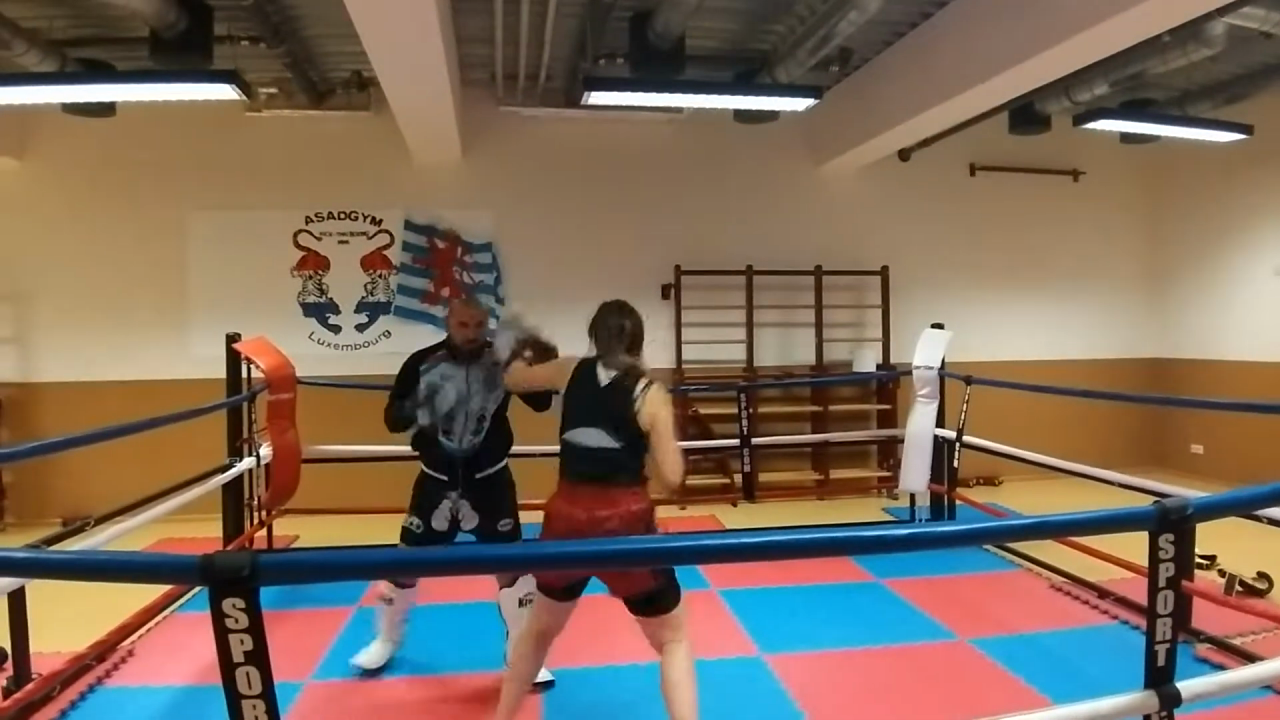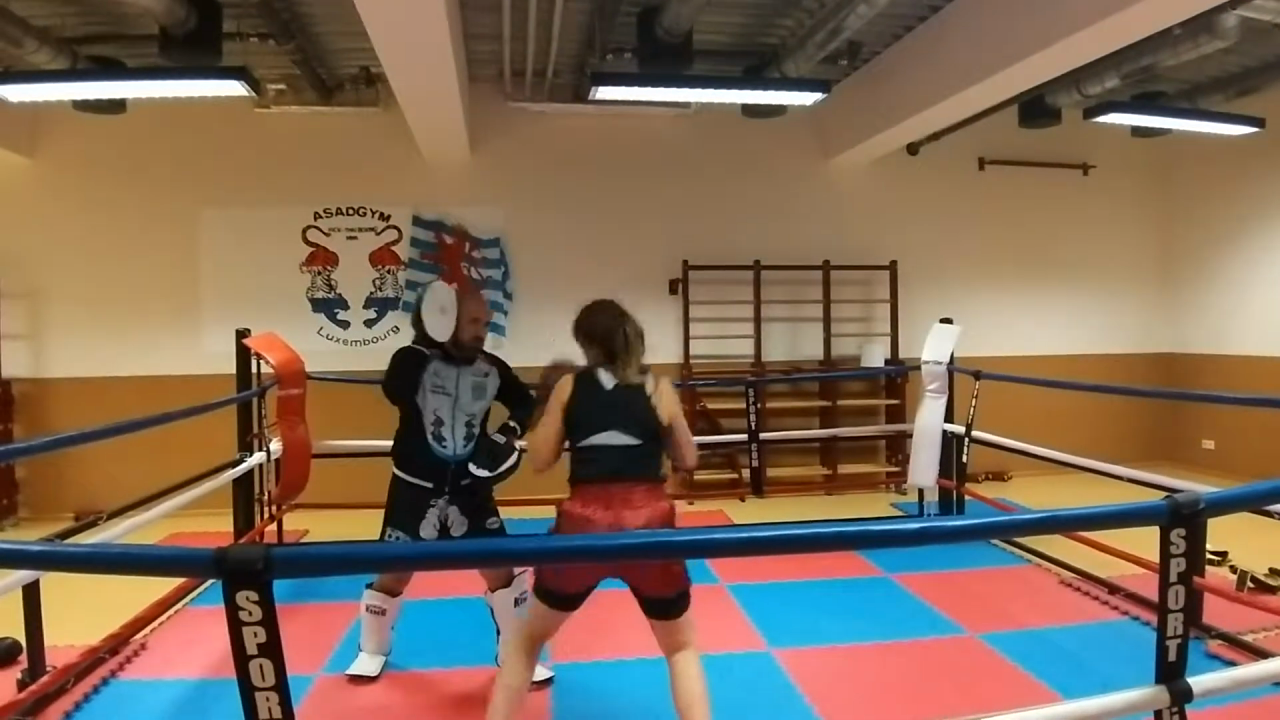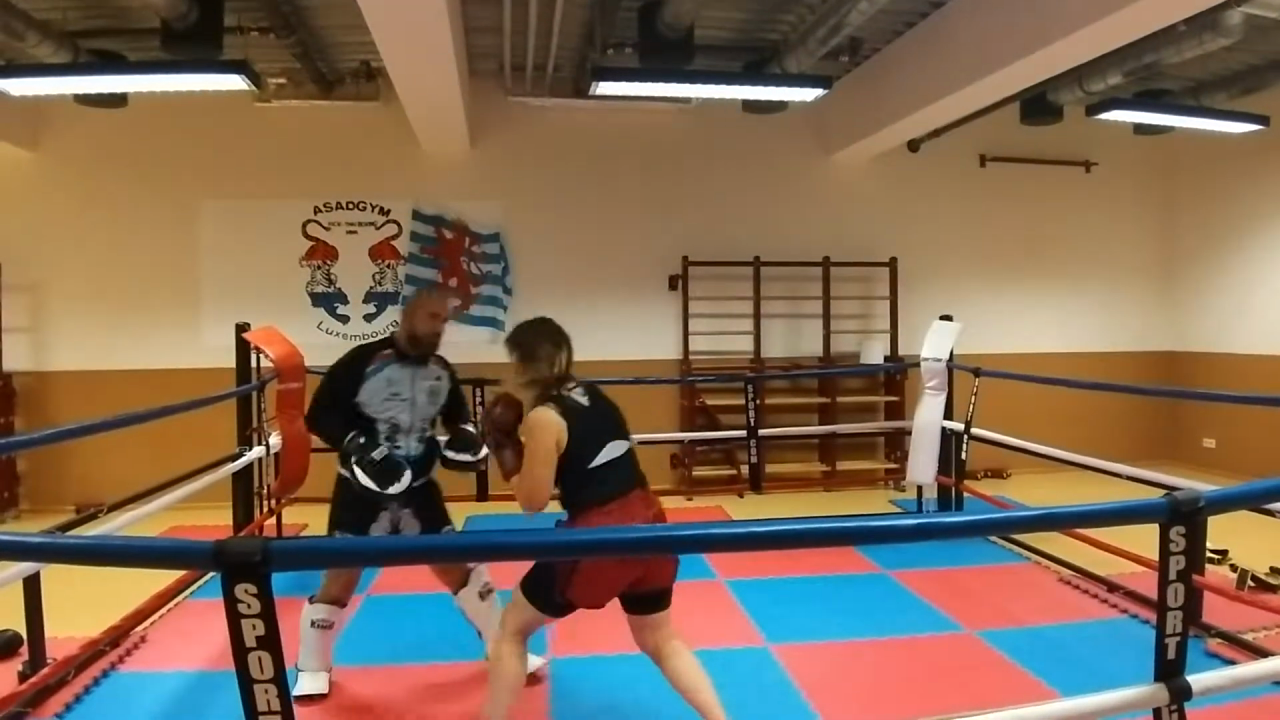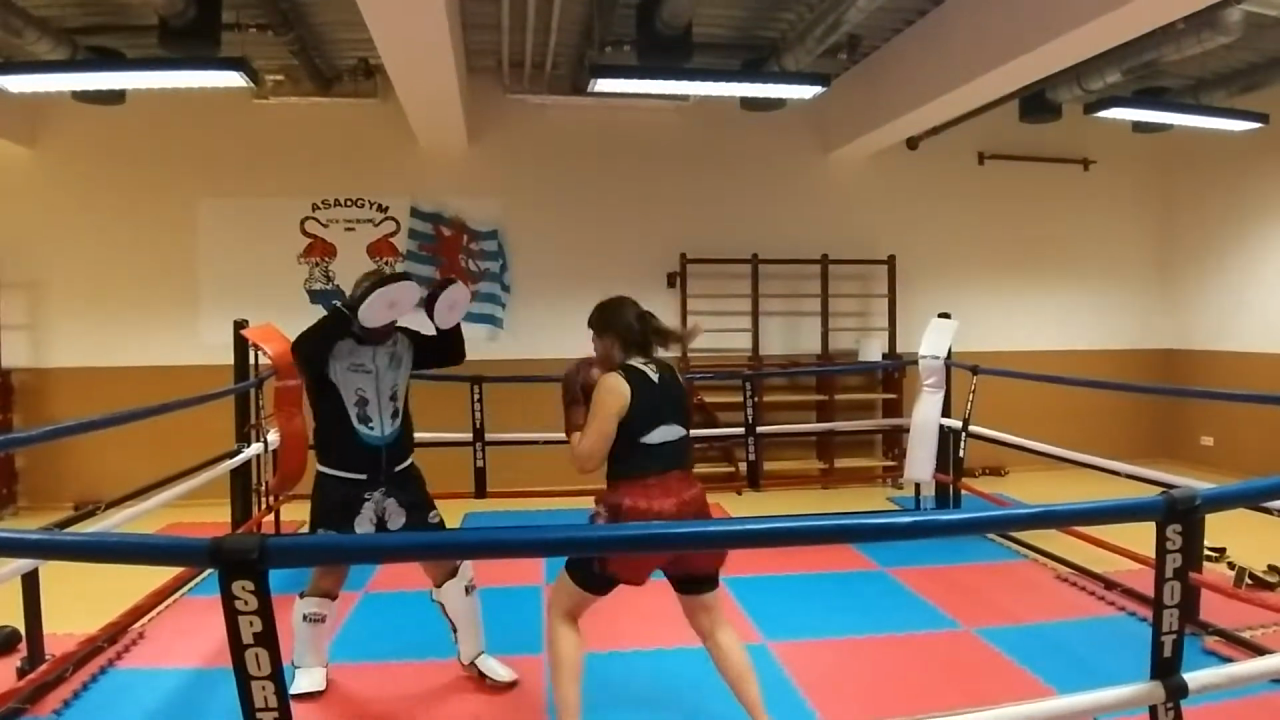
dt=0.5s
person 1, frame 1
left shoulder: (573, 372)
right shoulder: (651, 392)
left elbow: (514, 377)
right elbow: (671, 476)
left wrist: (525, 360)
left hip: (569, 519)
right hip: (626, 522)
left knee: (540, 627)
right knee: (673, 643)
person 1, frame 2
left shoulder: (569, 385)
right shoulder: (658, 389)
left elbow: (539, 460)
right elbow: (687, 459)
left wrist: (551, 405)
left hip: (586, 525)
right hip: (648, 524)
left knee: (528, 639)
right knee: (682, 649)
person 1, frame 3
left shoulder: (543, 419)
right shoulder: (596, 394)
left elbow: (534, 502)
left wrist: (504, 454)
right hip: (648, 526)
left knee: (512, 630)
right knee: (663, 643)
person 1, frame 4
left shoulder: (613, 384)
right shoulder: (671, 376)
left elbow: (586, 461)
left wrist: (576, 410)
left hip: (634, 513)
right hip: (687, 507)
left knee: (561, 612)
right knee: (713, 625)
person 2, frame 1
left shoulder: (502, 362)
right shoulder: (422, 364)
left elbow: (541, 400)
right elbow: (393, 418)
right wrist: (413, 410)
left hip: (489, 479)
right hip: (437, 480)
right ankle: (387, 638)
person 2, frame 2
left shoulder: (492, 369)
right shoulder: (415, 359)
left elbow: (526, 403)
right elbow: (396, 393)
left wrist: (509, 433)
right wrist: (422, 342)
left hip: (470, 487)
right hip: (415, 488)
left knee: (502, 569)
right knee: (393, 573)
right ankle: (373, 650)
person 2, frame 3
left shoulder: (441, 371)
right shoulder: (360, 363)
left elbow: (454, 416)
right elbow: (318, 417)
left wrist: (465, 437)
right wrist: (355, 443)
left hip: (418, 488)
right hip: (362, 491)
left knee: (459, 570)
right knee: (338, 581)
right ankle: (312, 669)
person 2, frame 4
left shoulder: (402, 342)
right shoulder: (324, 343)
left elbow: (452, 354)
right elbow: (303, 355)
left wrist: (445, 318)
right wrist: (349, 312)
left hip: (400, 476)
right hip: (343, 484)
left knee: (445, 563)
right knee: (327, 577)
left ankle: (473, 653)
right ankle: (309, 666)
